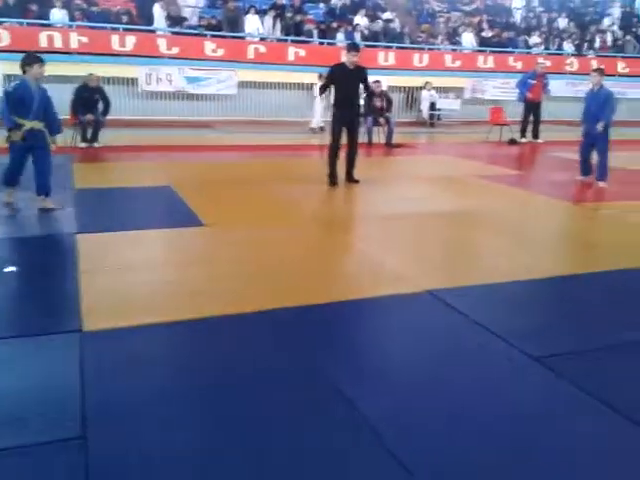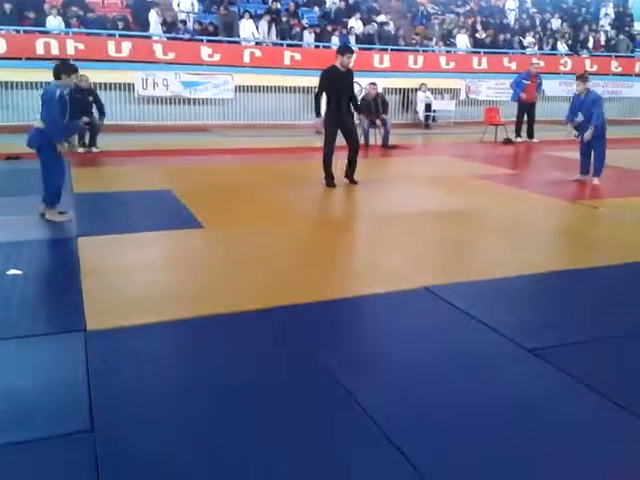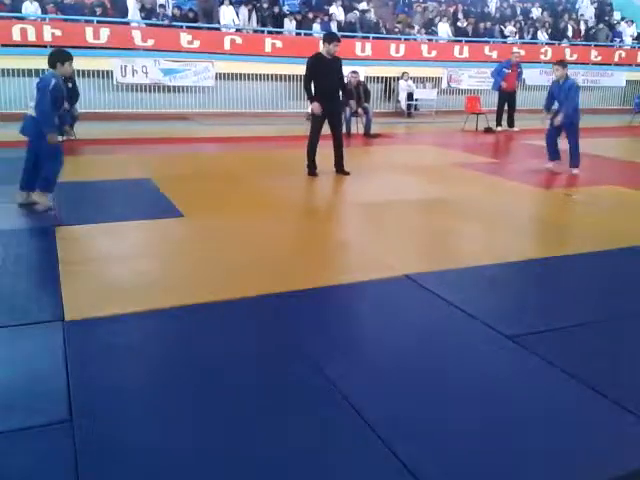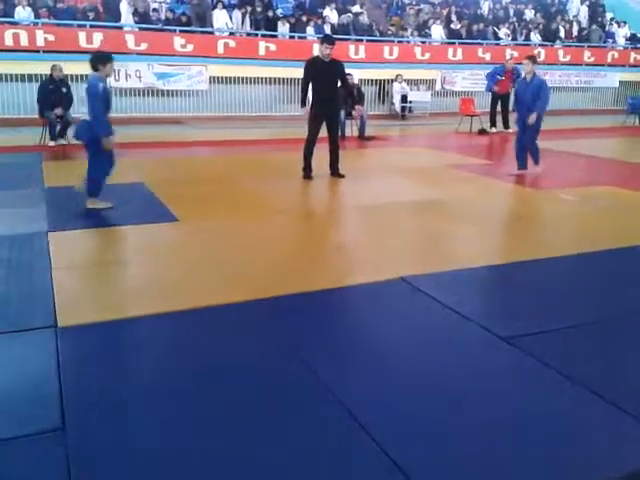
dt=0.5s
person 1, frame 1
left shoulder: (42, 92)
right shoulder: (16, 88)
left elbow: (49, 113)
right elbow: (6, 110)
left wrist: (53, 133)
right wrist: (13, 129)
left hip: (38, 134)
right hip: (21, 133)
left knee: (44, 167)
right knee: (16, 165)
left ankle: (44, 200)
right ankle: (9, 192)
person 1, frame 2
left shoulder: (60, 93)
right shoulder: (55, 93)
left elbow: (63, 119)
right elbow: (52, 119)
left wrist: (67, 137)
right wrist: (59, 141)
left hip: (49, 138)
right hip: (45, 138)
left knee: (55, 172)
right knee: (54, 173)
left ankle: (48, 207)
right ankle: (50, 211)
person 1, frame 3
left shoulder: (56, 81)
right shoulder: (49, 81)
left elbow: (57, 108)
right elbow: (43, 108)
left wrist: (63, 125)
right wrist: (51, 131)
left hip: (39, 126)
right hip: (40, 127)
left knee: (35, 161)
right knee: (54, 159)
left ankle: (25, 194)
right ankle: (42, 194)
person 1, frame 4
left shoulder: (96, 82)
right shoulder: (97, 85)
right elbow: (98, 113)
left wrist: (106, 133)
right wrist: (106, 136)
left hip: (93, 129)
right hip: (93, 130)
left knee: (106, 161)
right knee: (98, 164)
left ankle: (91, 192)
right ankle: (92, 199)
person 2, frame 1
left shoulder: (361, 71)
right shoulder: (336, 69)
left elbow: (367, 88)
right elbow: (325, 85)
right wrist: (320, 93)
left hip: (354, 112)
right hip: (339, 111)
left knee: (353, 144)
right knee: (335, 143)
left ankle: (349, 174)
right ankle: (332, 175)
person 2, frame 2
left shoulder: (350, 73)
right shoulder: (328, 73)
right elbow: (319, 95)
left wrist: (358, 111)
right wrist: (318, 116)
left hip: (347, 116)
right hip: (332, 116)
left knee: (355, 146)
right knee: (329, 148)
left ankle: (350, 174)
right ankle: (329, 178)
person 2, frame 3
left shoulder: (337, 61)
right shoulder: (314, 60)
right elbow: (307, 83)
right wrist: (313, 101)
left hip: (335, 104)
right hip: (320, 104)
left knee: (338, 136)
right knee: (314, 136)
left ankle: (339, 166)
right ankle: (311, 167)
person 2, frame 4
left shoulder: (338, 64)
right shoulder: (312, 63)
left elbow: (346, 85)
right elbow: (305, 85)
left wrist: (355, 103)
right wrist: (304, 105)
left hip: (334, 108)
right hip: (317, 107)
left knee: (334, 139)
right knee: (311, 139)
left ankle: (334, 169)
right ankle: (307, 170)
person 3, frame 1
left shoulder: (607, 93)
right shoulder: (589, 93)
left elbow: (610, 110)
left wrist: (602, 123)
right wrist: (585, 124)
left hip: (601, 129)
right hip: (589, 128)
left knee: (602, 154)
right knee: (584, 151)
left ankle: (601, 179)
right ankle: (585, 174)
person 3, frame 2
left shoulder: (595, 98)
right shoulder: (576, 97)
left elbow: (597, 115)
right elbow: (572, 112)
left wrist: (590, 130)
right wrist: (570, 126)
left hip: (598, 129)
right hip: (585, 127)
left knee: (599, 152)
right knee: (584, 151)
left ankle: (596, 176)
right ankle: (584, 174)
person 3, frame 3
left shoulder: (572, 84)
right shoulder: (554, 84)
left elbow: (571, 102)
right elbow: (550, 99)
left wrist: (561, 115)
right wrist: (547, 112)
left hip: (570, 117)
right hip: (559, 114)
left knee: (573, 142)
right knee: (550, 137)
left ankle: (574, 166)
right ankle: (553, 159)
person 3, frame 4
left shoulder: (540, 82)
right shoulder: (520, 82)
left elbow: (544, 100)
left wrist: (536, 113)
right wrist: (517, 112)
left hip: (533, 116)
right hip: (523, 115)
left knee: (529, 142)
right knee: (519, 142)
left ankle: (537, 163)
right ankle: (521, 167)
